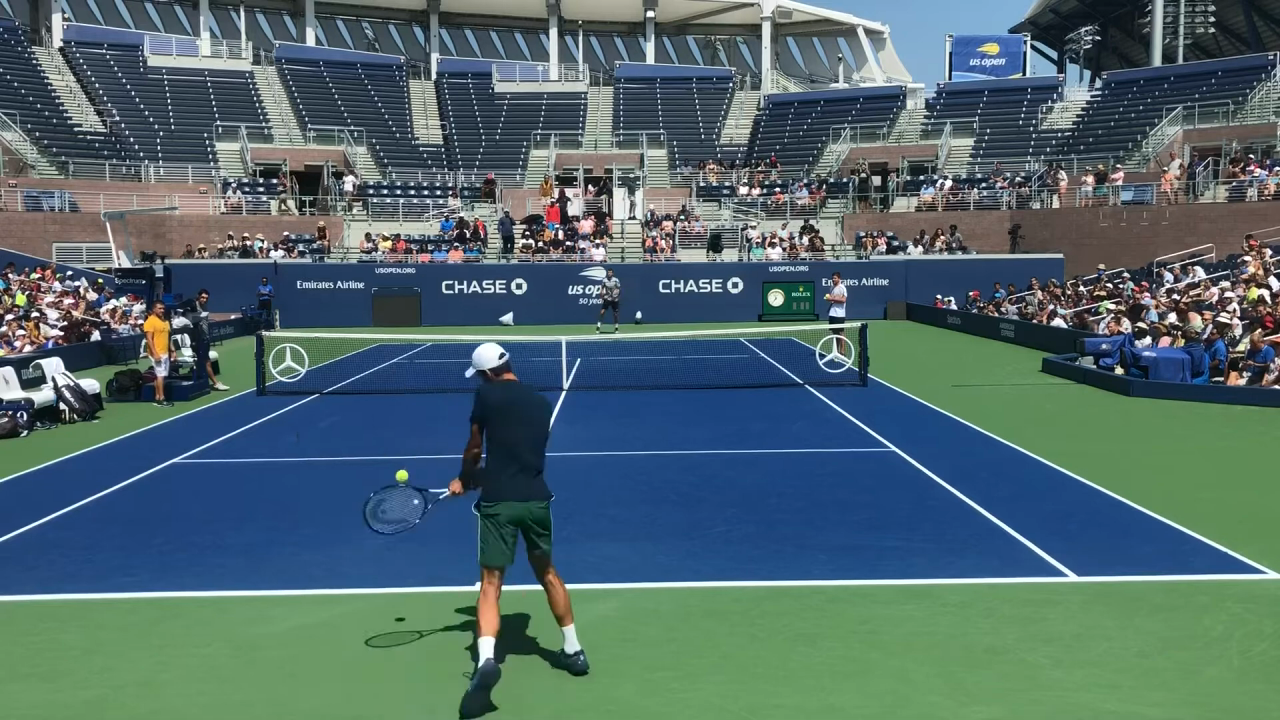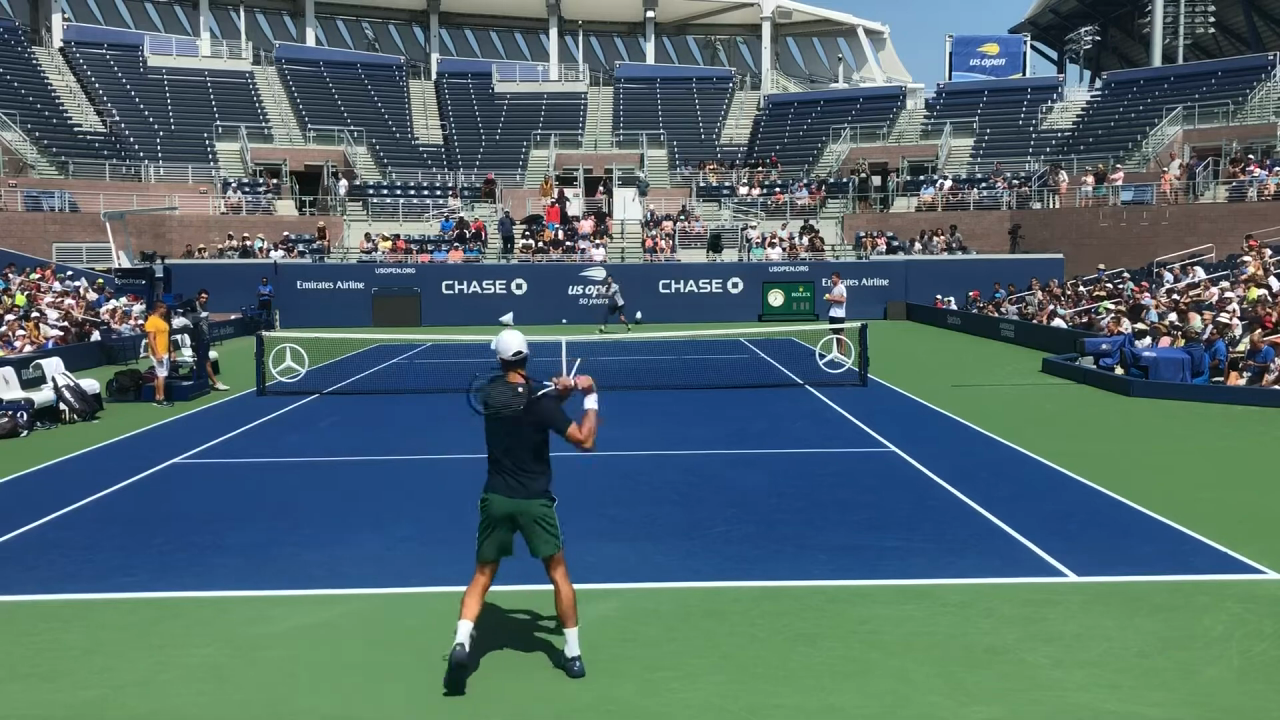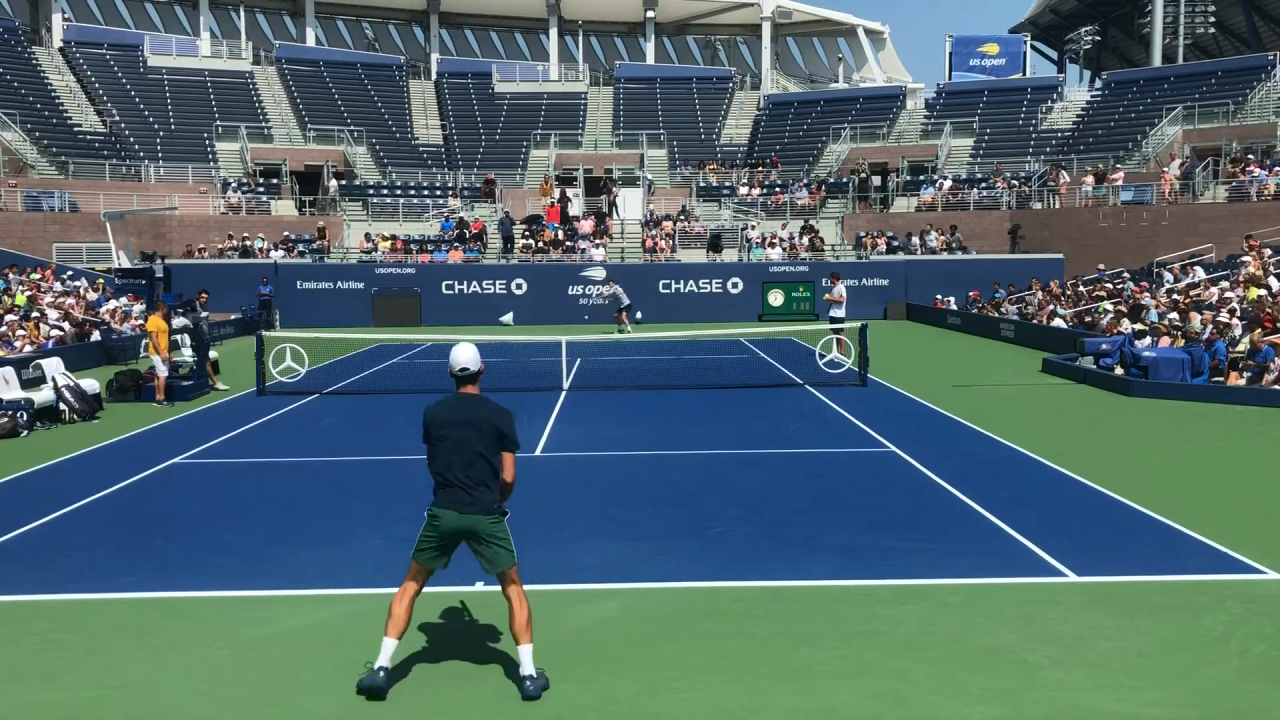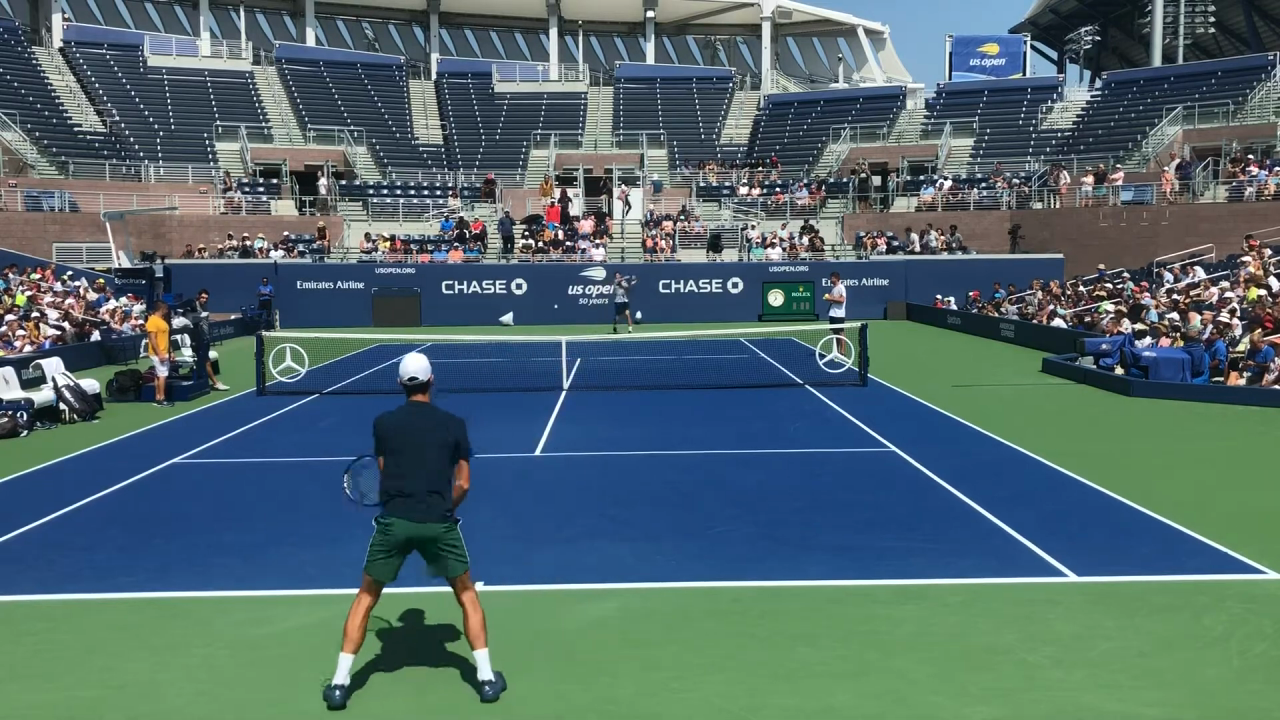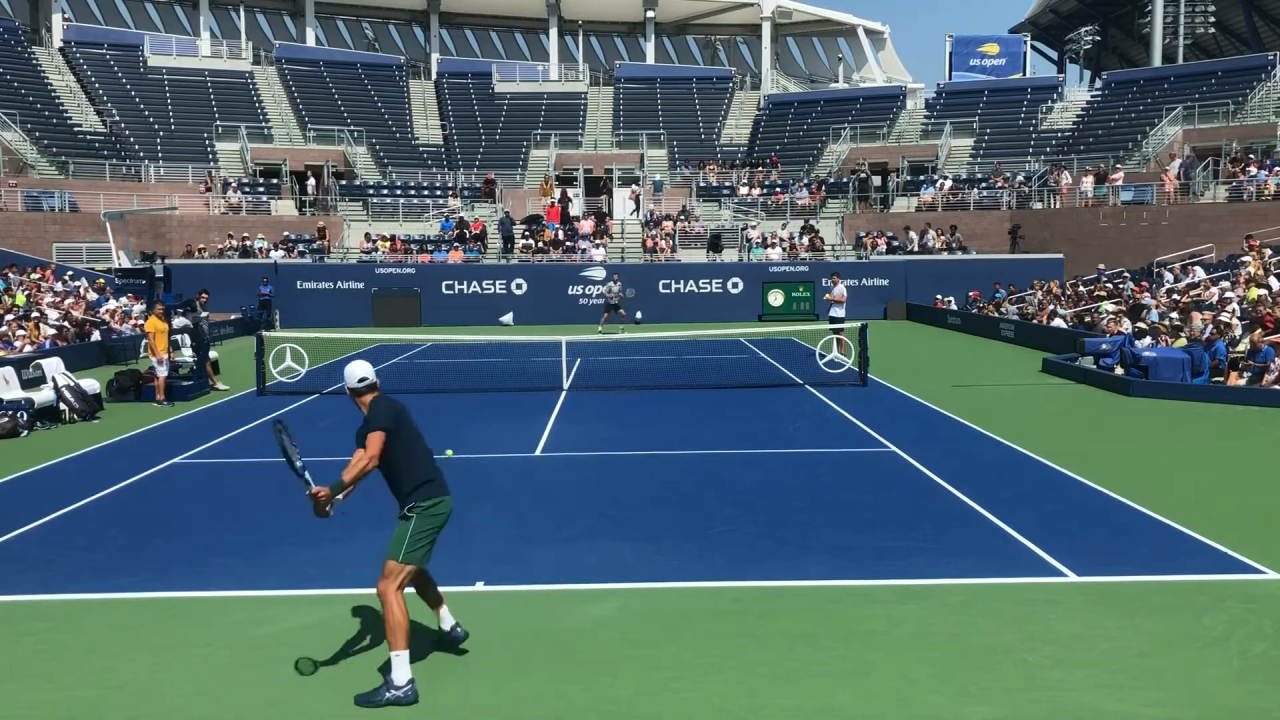
dt=0.5s
person 1, frame 1
left shoulder: (485, 395)
right shoulder: (538, 399)
left elbow: (473, 452)
left wrist: (465, 479)
right wrist: (471, 480)
left hip: (499, 504)
right hip: (536, 500)
left knee: (489, 588)
right knee: (548, 575)
left ankle: (486, 661)
right ankle: (573, 651)
person 1, frame 2
left shoulder: (492, 389)
right shoulder: (542, 405)
right elbow: (585, 442)
left wrist: (561, 389)
right wrist: (590, 397)
left hip: (496, 499)
right hip: (535, 501)
left knee: (481, 578)
right knee: (558, 575)
left ankle: (462, 645)
right ankle: (572, 654)
person 1, frame 3
left shoulder: (432, 413)
right shoulder: (500, 415)
left elbow: (433, 468)
right elbow: (508, 478)
left hip: (442, 514)
right hip: (485, 516)
left knee: (410, 587)
right knee: (514, 590)
left ankle: (380, 669)
right ankle: (529, 676)
person 1, frame 4
left shoulder: (383, 423)
right shoulder: (453, 424)
left elbow: (385, 475)
right elbow: (462, 485)
left hip: (393, 521)
right hip: (438, 522)
left knee: (365, 598)
right knee: (467, 596)
left ankle: (340, 684)
right ankle: (486, 679)
person 1, frame 5
left shoulder: (383, 407)
right shoulder: (366, 428)
left elbow: (370, 459)
right elbow: (355, 468)
left wrist: (332, 491)
right wrist: (328, 495)
left hip: (427, 504)
right hip: (428, 501)
left knee: (389, 587)
right knee: (411, 568)
left ankle: (400, 683)
right ankle: (451, 627)
